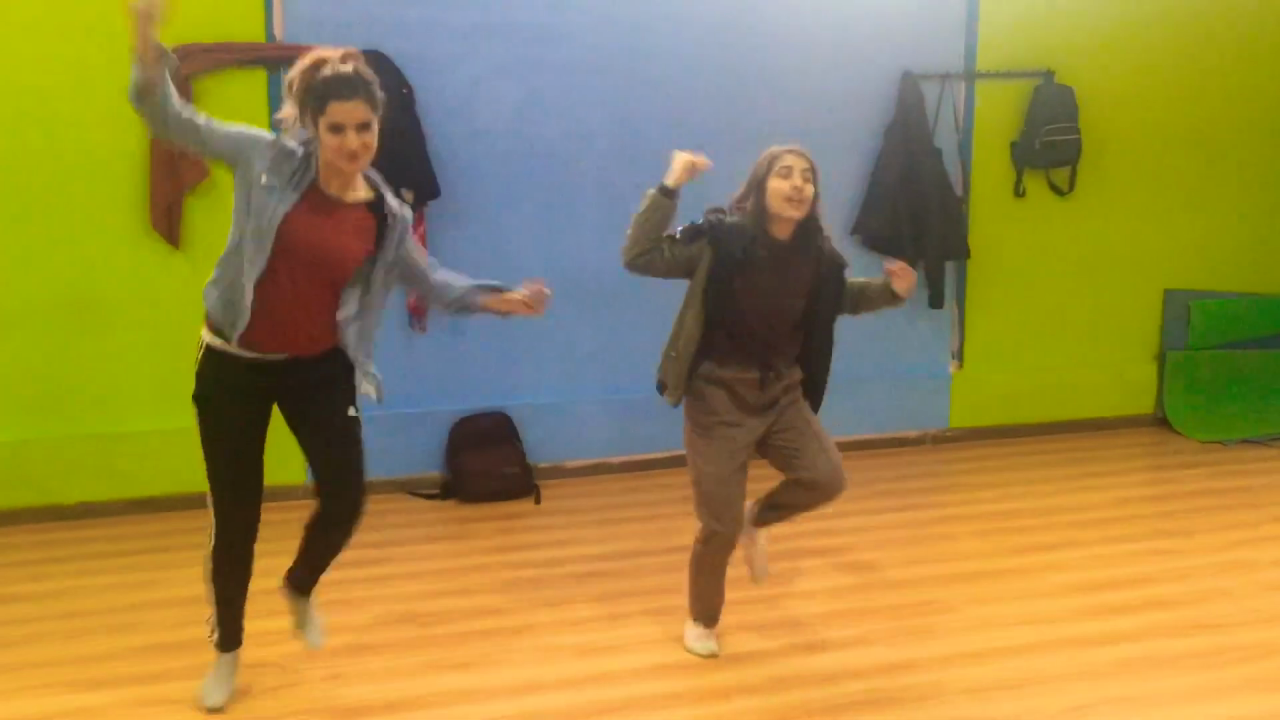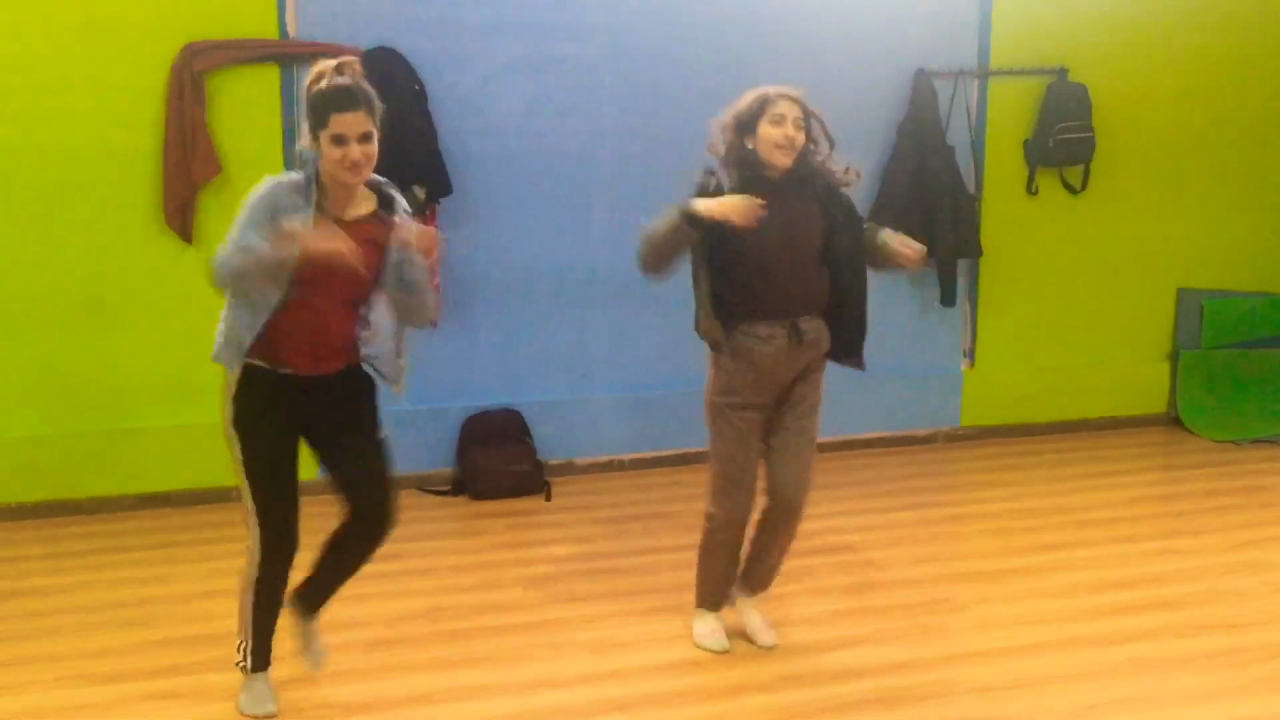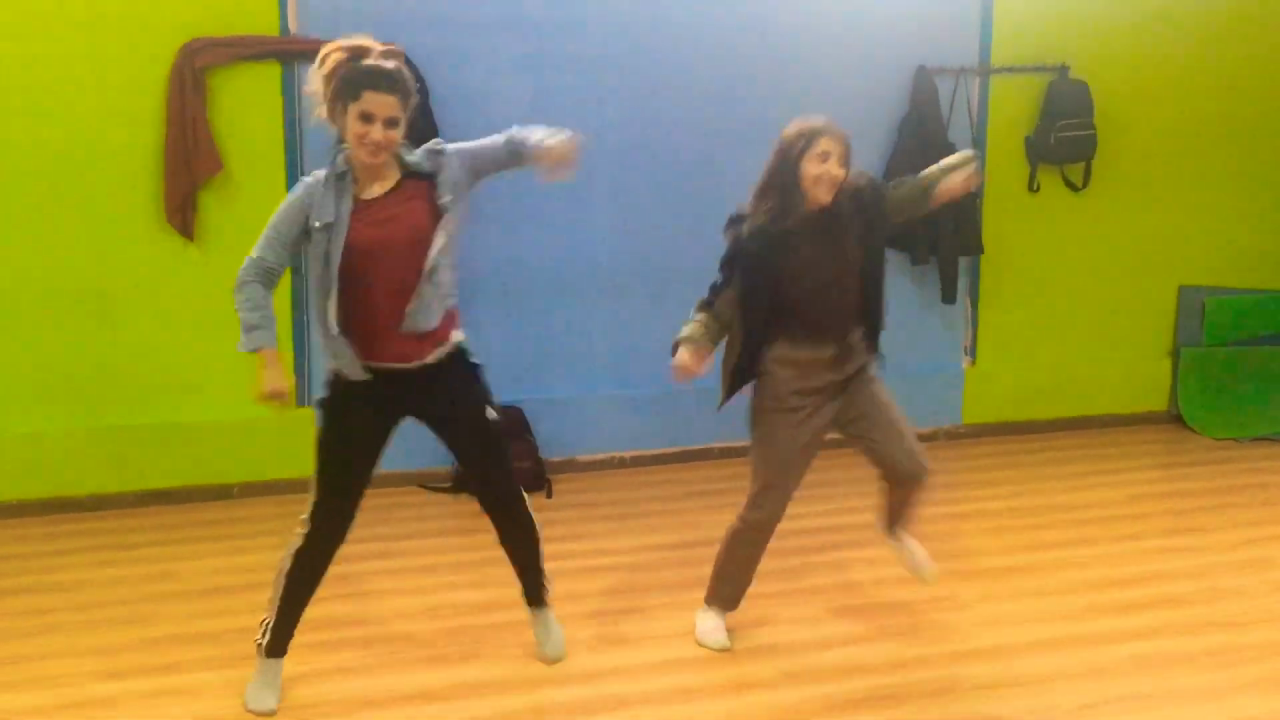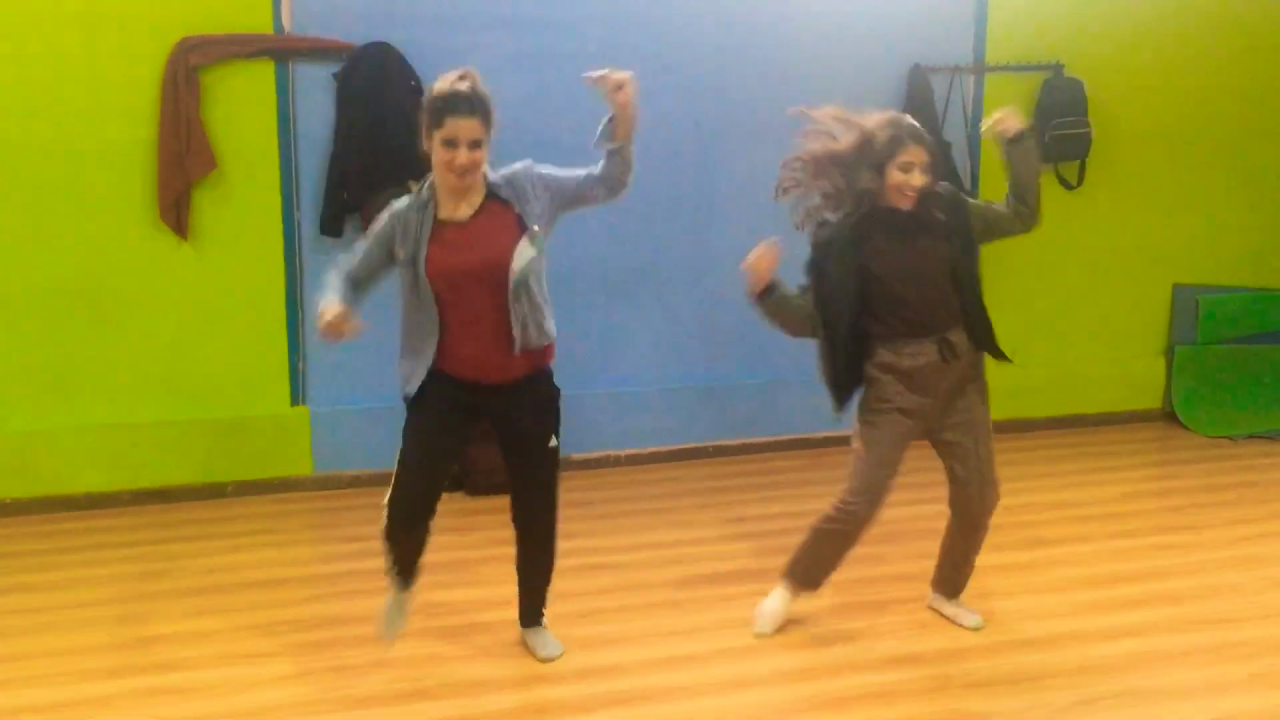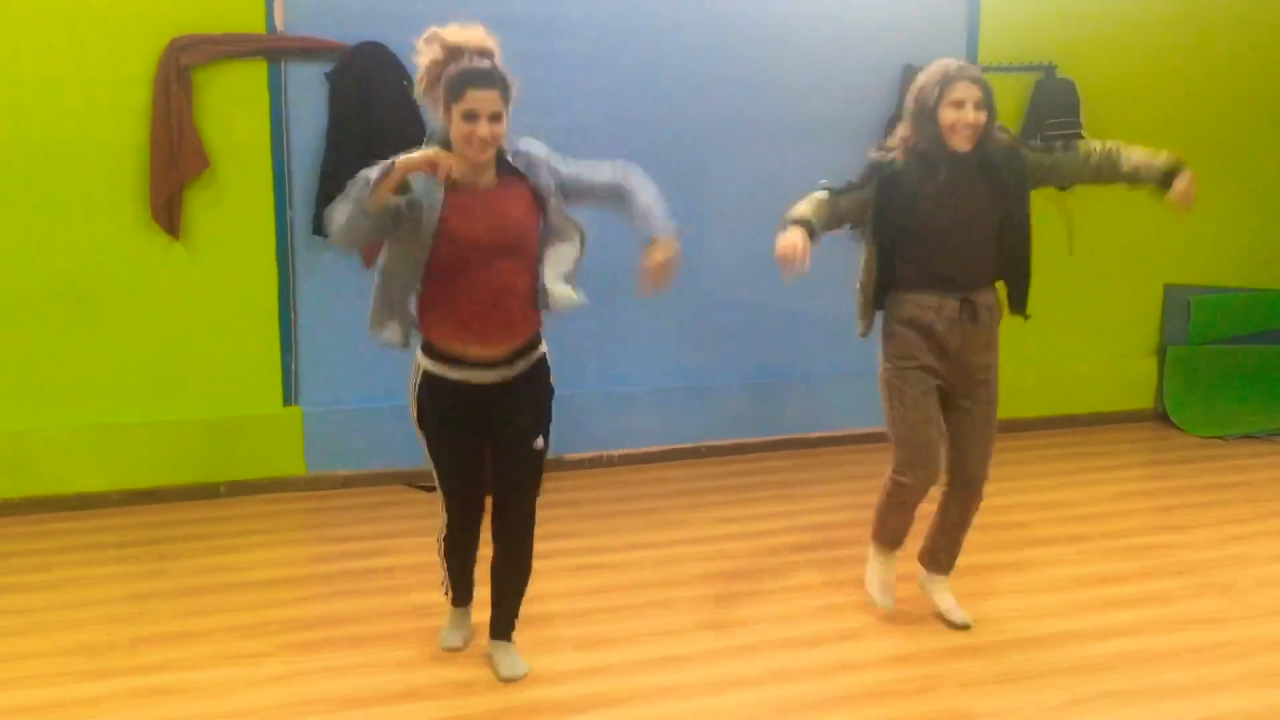
dt=0.3s
person 1, frame 1
left shoulder: (387, 216)
right shoulder: (268, 160)
left elbow: (427, 282)
right elbow: (167, 118)
left wrist: (499, 298)
left hip: (319, 364)
right hip: (233, 362)
left knee: (344, 500)
right knee: (235, 519)
left ankle: (300, 589)
right ankle: (227, 651)
person 1, frame 2
left shoulder: (393, 210)
right shoulder: (282, 194)
left elbow: (420, 313)
right elbow: (226, 270)
left wrist: (420, 264)
right wrist: (294, 242)
left hip: (342, 379)
right hip: (268, 382)
left knee: (374, 514)
right knee: (274, 539)
left ankle: (307, 605)
person 1, frame 3
left shoulder: (437, 169)
right shoulder: (315, 196)
left elbow: (517, 143)
right elbow: (253, 278)
left wrist: (550, 144)
right wrist: (267, 357)
left hip: (441, 365)
right hip: (363, 379)
left knee: (501, 491)
right knee: (325, 525)
left ankle: (540, 606)
right ankle: (271, 656)
person 1, frame 4
left shoulder: (521, 189)
right shoulder: (407, 218)
left elbow: (608, 183)
right elbow: (353, 275)
left wrist: (620, 121)
right wrist: (334, 307)
left hip: (524, 380)
right hip: (444, 381)
left knee: (537, 517)
right knee: (406, 515)
left ankle: (532, 620)
right ankle: (402, 583)
person 1, frame 5
left shoulder: (535, 169)
right shoulder: (421, 181)
left elbow: (623, 182)
right elbow: (345, 232)
left wrist: (659, 236)
right wrist: (393, 173)
left hip: (521, 375)
right hip: (447, 379)
left knee: (515, 515)
right knee: (462, 511)
left ankle: (503, 636)
right ankle: (458, 608)
person 2, frame 1
left shoulder: (817, 255)
right shoulder: (720, 239)
left elbow: (841, 298)
right elbow: (639, 257)
left wrist: (890, 289)
right wrist: (669, 186)
left hip: (782, 394)
right hip: (717, 395)
left knee: (825, 479)
right knee: (720, 524)
left ankle: (758, 520)
right ankle: (701, 620)
person 2, frame 2
left shoulder: (820, 191)
right shoulder: (720, 195)
left elbow: (864, 242)
right elbow: (652, 258)
left wrist: (893, 247)
right wrist: (694, 212)
left hip: (805, 363)
right hip: (744, 360)
left knee: (790, 496)
right knee: (729, 500)
left ankle: (749, 596)
right ankle: (709, 608)
person 2, frame 3
left shoulder: (865, 205)
right shoulder: (758, 235)
left elbow: (929, 187)
right elbow: (715, 312)
left wrist: (956, 175)
right wrist: (690, 347)
left hip: (851, 368)
right hip: (789, 377)
left knee: (909, 467)
right knee: (765, 507)
left ankle: (897, 528)
right ankle: (716, 607)
person 2, frame 4
left shoulder: (946, 214)
right shoulder: (843, 234)
left elbow: (1023, 217)
right elbow: (806, 321)
left wrist: (1018, 142)
right wrist: (763, 287)
left hip: (957, 374)
right hip: (893, 380)
left knee: (978, 496)
right knee: (859, 503)
left ankle: (948, 592)
right ankle: (792, 586)
person 2, frame 5
left shoulder: (1005, 163)
right shoulder: (896, 172)
left elbow: (1087, 160)
right elbow: (830, 207)
left wrist: (1161, 170)
right wrist: (798, 225)
left hip: (977, 331)
right hip: (913, 333)
left knee: (972, 470)
right knee: (918, 467)
left ankle: (936, 572)
right ankle: (882, 551)
